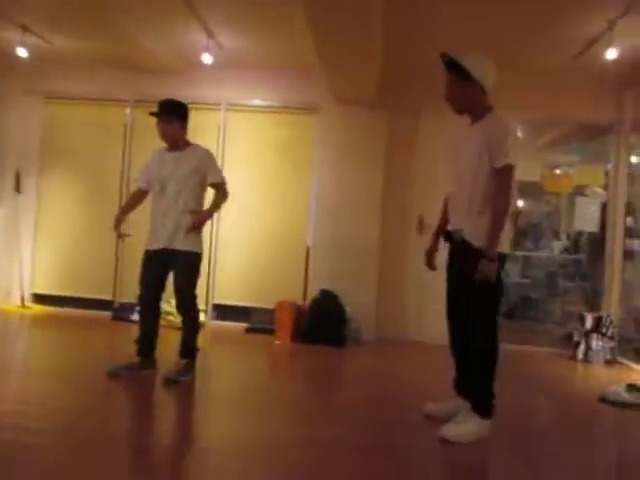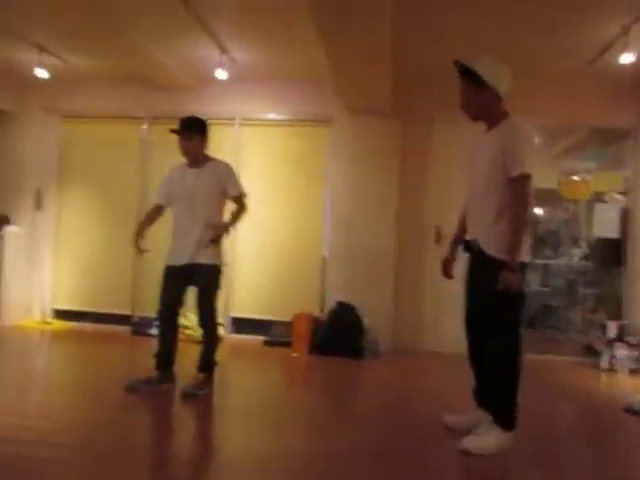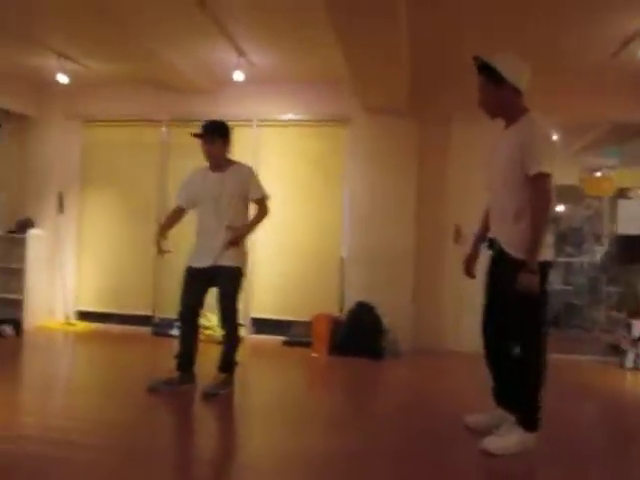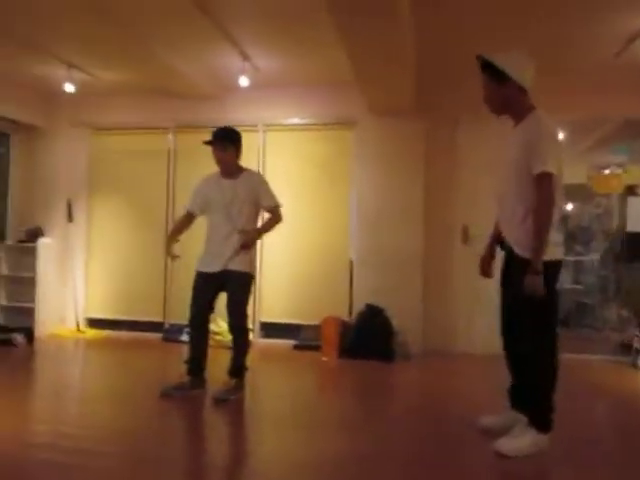
dt=0.1s
person 1, frame 1
left shoulder: (498, 128)
right shoulder: (468, 133)
left elbow: (503, 193)
left wrist: (491, 253)
right wrist: (436, 239)
left hip: (483, 248)
right hip: (461, 244)
left knee: (479, 329)
right knee: (459, 326)
left ankle: (482, 412)
right ankle: (465, 397)
person 1, frame 2
left shoulder: (515, 135)
right shoulder: (486, 139)
left elbow: (520, 202)
left wrist: (512, 264)
right wrist: (453, 247)
left hip: (502, 257)
right hip: (480, 254)
left knee: (502, 340)
right knee: (478, 336)
left ankle: (504, 424)
right ankle: (486, 408)
person 1, frame 3
left shoulder: (534, 132)
right shoulder: (506, 136)
left elbow: (540, 202)
left wrist: (531, 264)
right wrist: (476, 245)
left hip: (524, 256)
right hip: (503, 252)
left knee: (525, 340)
right knee: (495, 334)
left ankle: (526, 424)
right ankle: (506, 408)
person 1, frame 4
left shoulder: (539, 129)
right shoulder: (518, 132)
left elbow: (545, 200)
left wrist: (535, 266)
right wrist: (491, 246)
left hip: (536, 256)
right hip: (515, 252)
left knee: (536, 338)
right knee: (514, 336)
left ankle: (539, 425)
right ankle: (521, 410)
person 2, frame 1
left shoulder: (201, 156)
right shoulder: (156, 158)
left elbow: (222, 190)
right elbow: (141, 191)
left wrist: (207, 213)
right wrist: (122, 213)
left hip: (187, 243)
right hip: (156, 241)
left knee: (185, 302)
right knee: (147, 299)
left ankle: (187, 360)
right ankle: (145, 357)
person 2, frame 2
left shoulder: (222, 171)
right shoulder: (175, 174)
left elbow: (241, 204)
right elbow: (159, 206)
left wrist: (226, 226)
right wrist: (140, 229)
left hip: (207, 256)
right hip: (178, 255)
left knee: (206, 316)
right knee: (167, 313)
left ankle: (205, 374)
right ankle: (164, 371)
person 2, frame 3
left shoulder: (244, 174)
right shoulder: (197, 177)
left elbow: (263, 207)
right elbow: (180, 208)
left wrist: (246, 228)
right wrist: (162, 231)
left hip: (230, 258)
right hip: (199, 257)
left knee: (228, 317)
right knee: (187, 313)
left ankle: (226, 374)
right ankle: (184, 372)
person 2, frame 4
left shoulder: (254, 181)
right shoulder: (208, 183)
left elbow: (276, 214)
right elbow: (190, 214)
left wrist: (257, 233)
right wrist: (172, 236)
left hip: (240, 264)
right hip: (209, 263)
left knee: (237, 322)
right knee: (197, 319)
left ankle: (236, 379)
right ankle: (195, 377)
